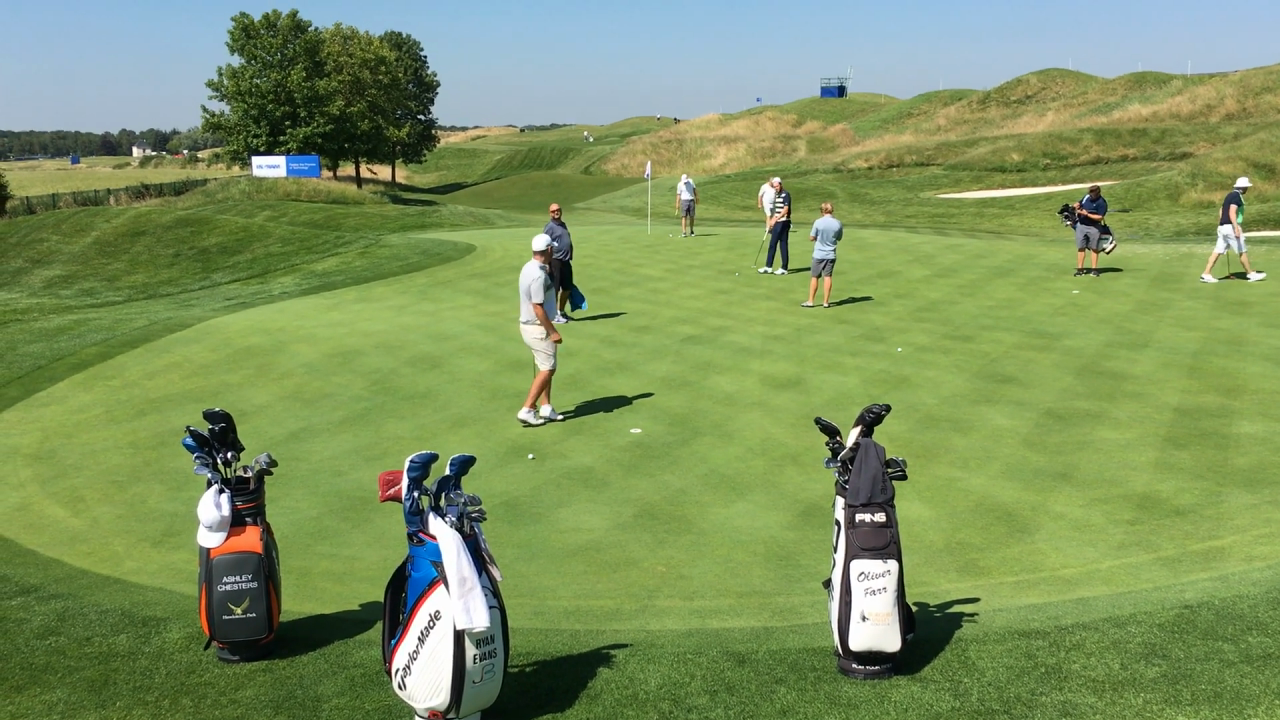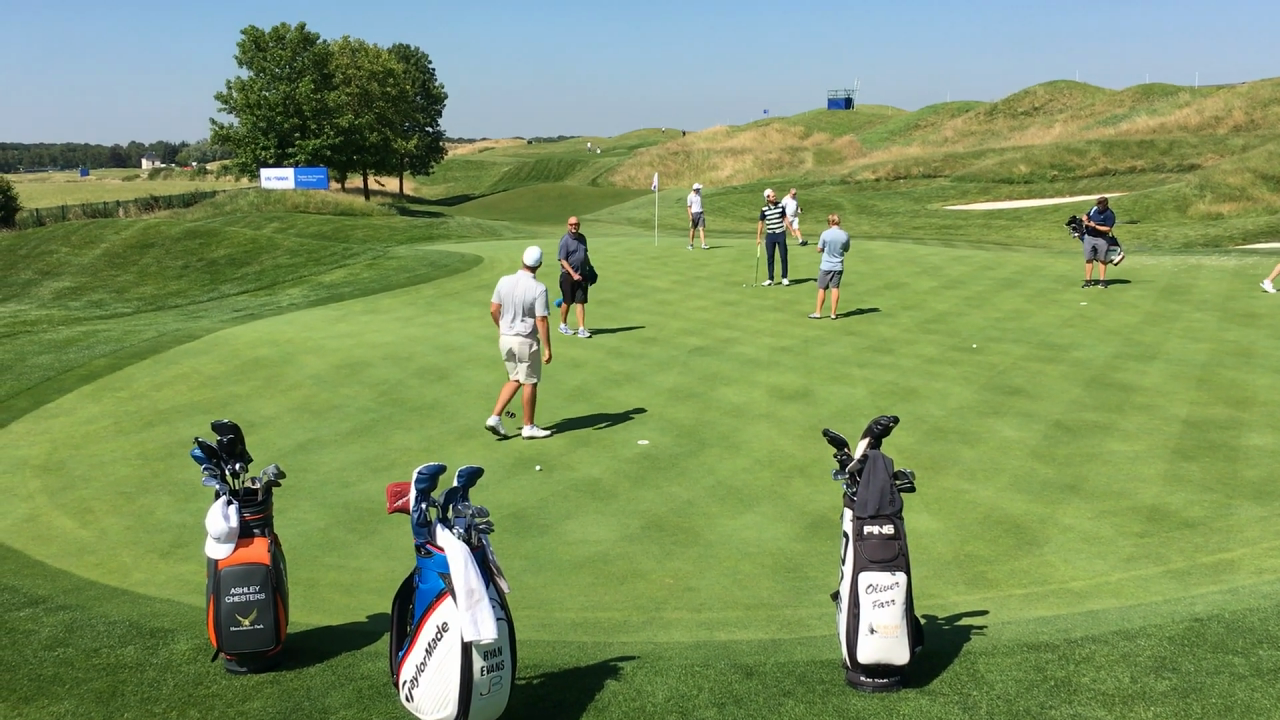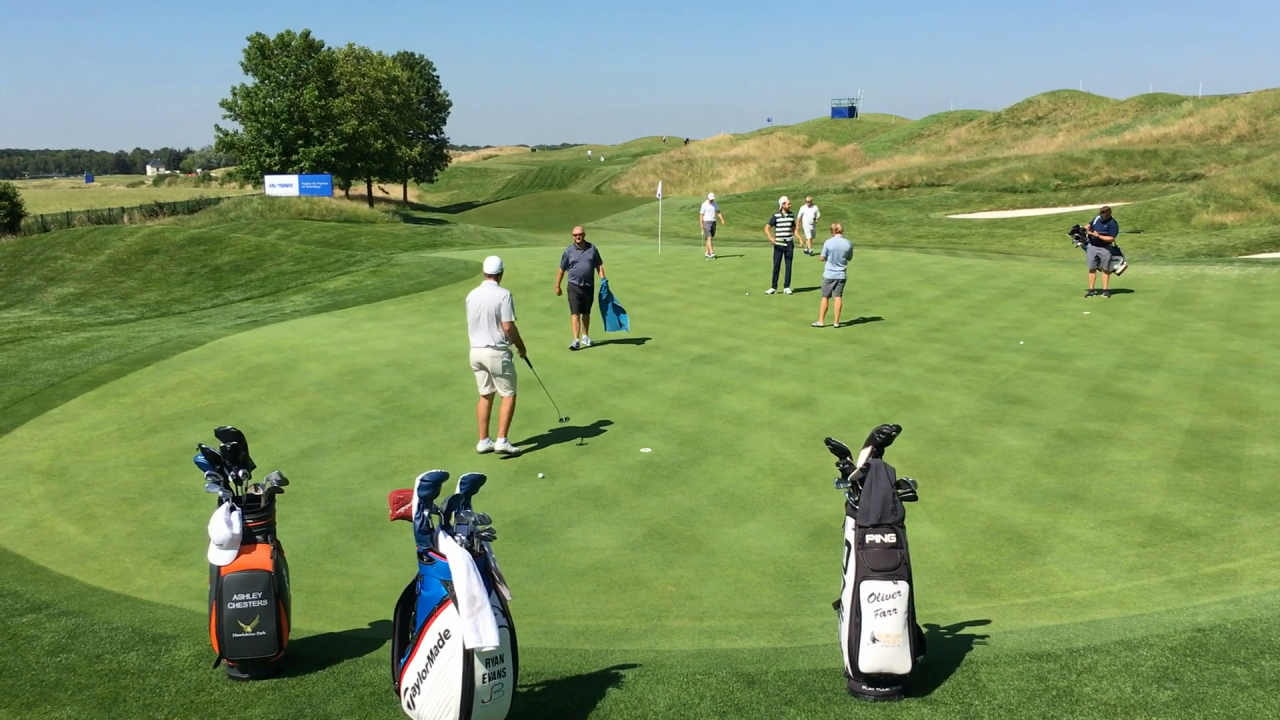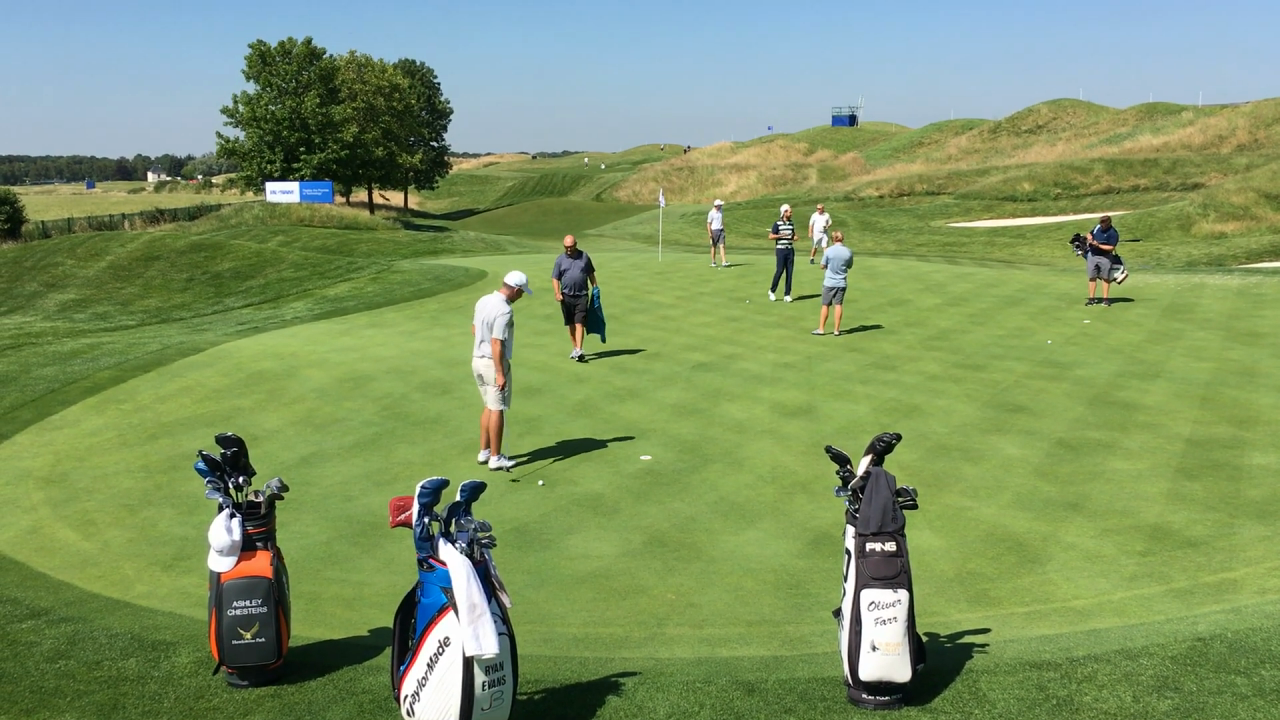
dt=0.7s
person 1, frame 1
left shoulder: (529, 268)
right shoulder: (538, 275)
right elbow: (538, 308)
right wrist: (554, 332)
left hip: (531, 325)
right hip: (537, 328)
left knee: (546, 368)
right knee: (546, 369)
left ankle: (546, 408)
right ankle: (526, 411)
person 1, frame 2
left shoulder: (504, 281)
right shoulder: (539, 288)
left elbow: (494, 310)
right elbow: (541, 321)
right wrist: (547, 348)
left hip: (506, 339)
right hip: (526, 341)
left knee: (514, 380)
right knee: (529, 383)
left ankle: (495, 417)
right ankle: (528, 427)
person 1, frame 3
left shoulder: (471, 295)
right shoulder: (503, 294)
right elbow: (508, 327)
right wrist: (520, 346)
left hip: (476, 351)
right hip: (497, 352)
left knee: (485, 396)
right knee: (508, 394)
left ankle: (484, 441)
right ankle: (502, 440)
person 1, frame 4
left shoulder: (483, 301)
right shoulder: (504, 310)
left elbow: (475, 330)
right elbow: (496, 344)
right wrist: (500, 373)
left hip: (478, 360)
right hip: (493, 363)
left knee: (489, 407)
right knee: (497, 410)
left ankle: (484, 451)
right ankle: (496, 458)
